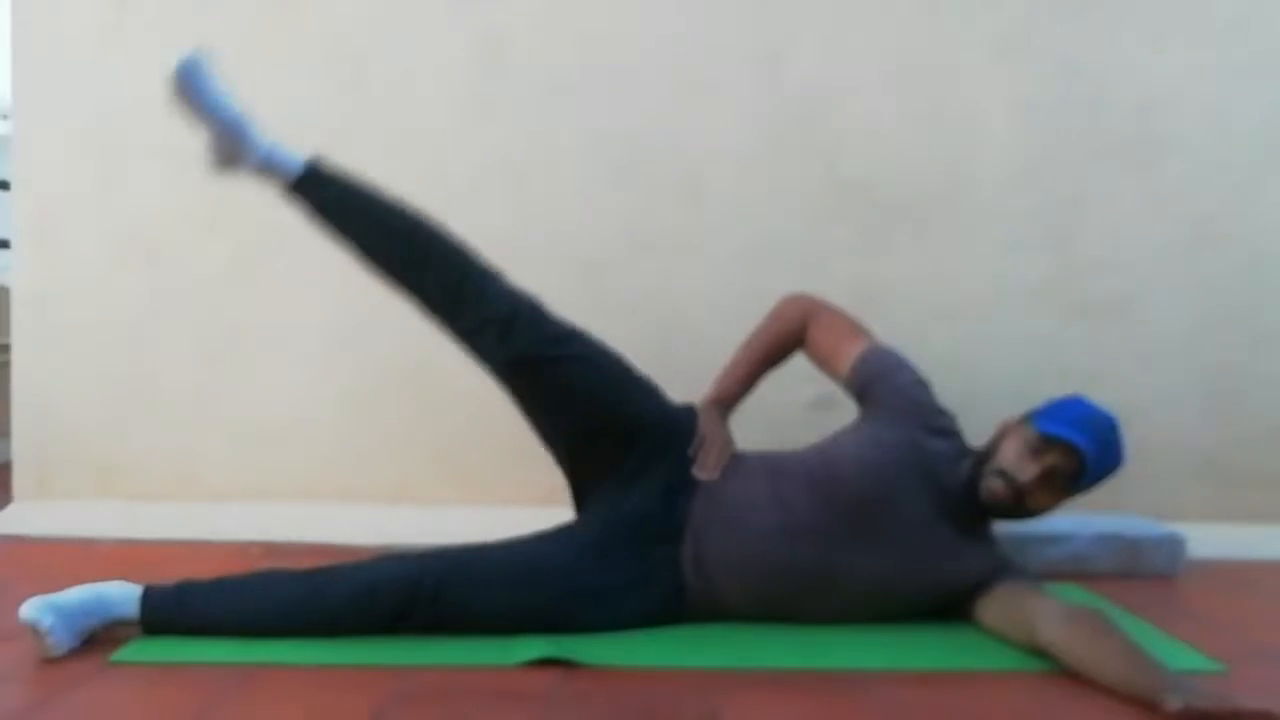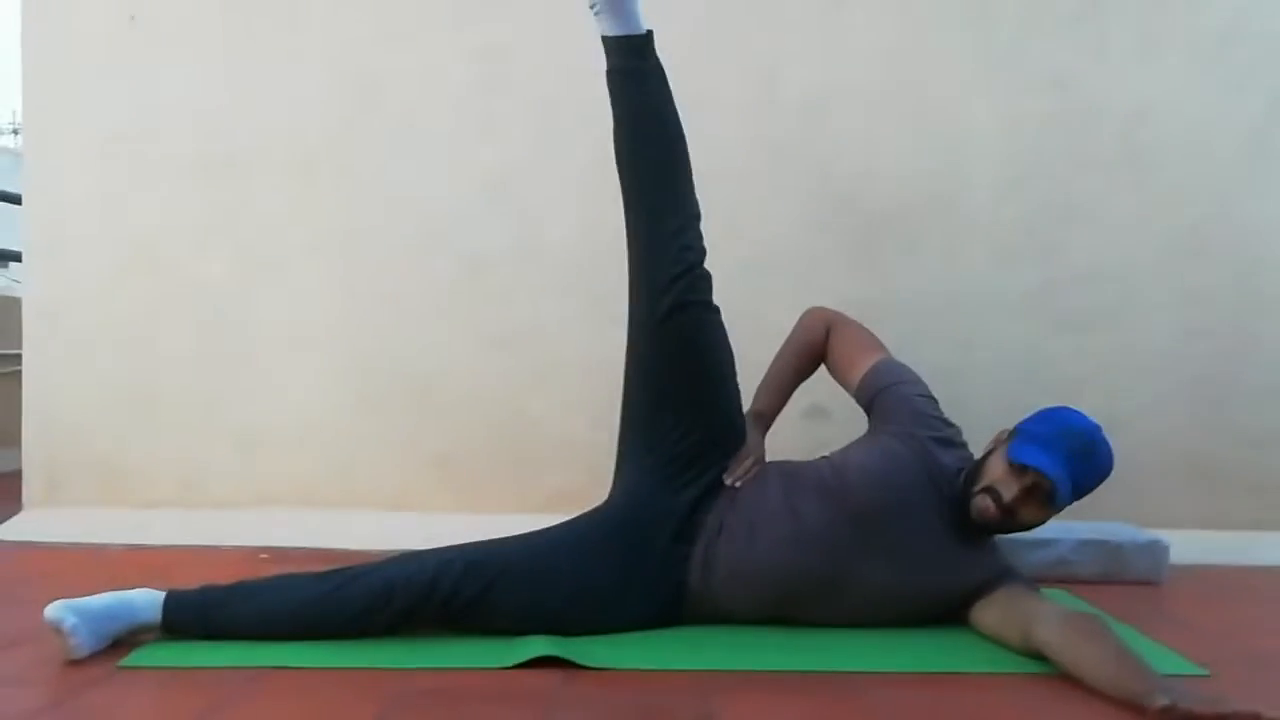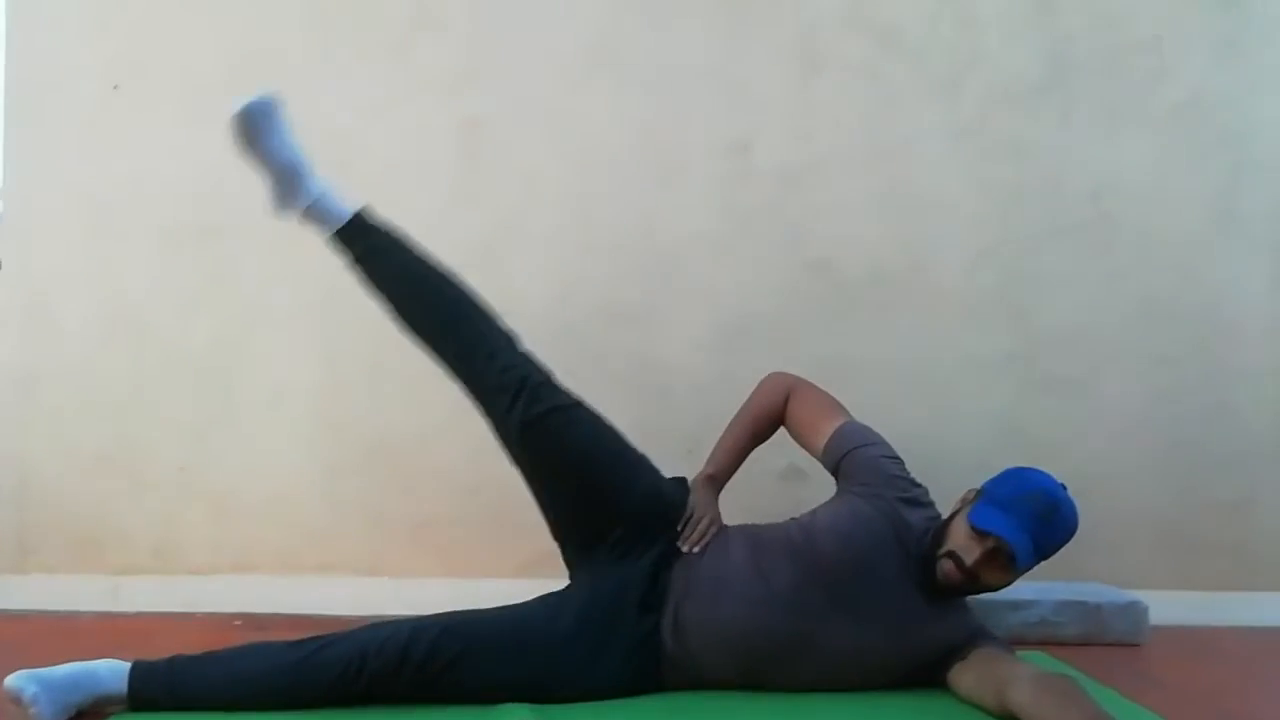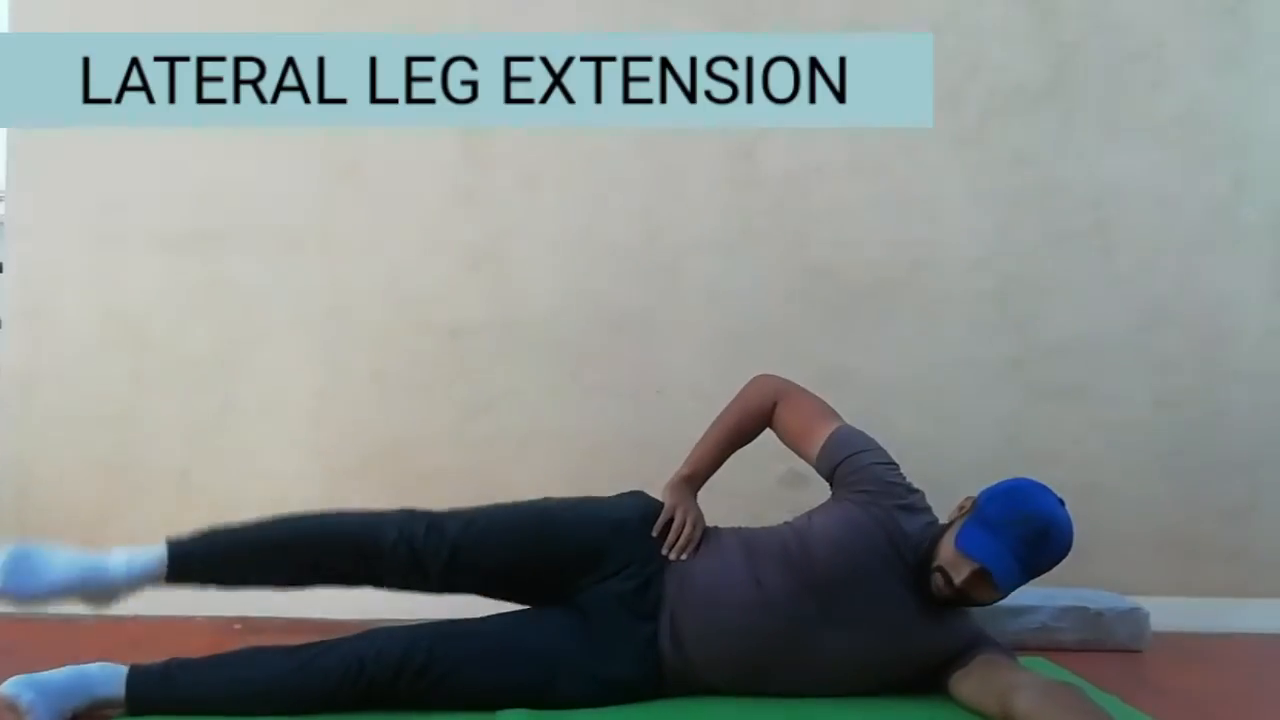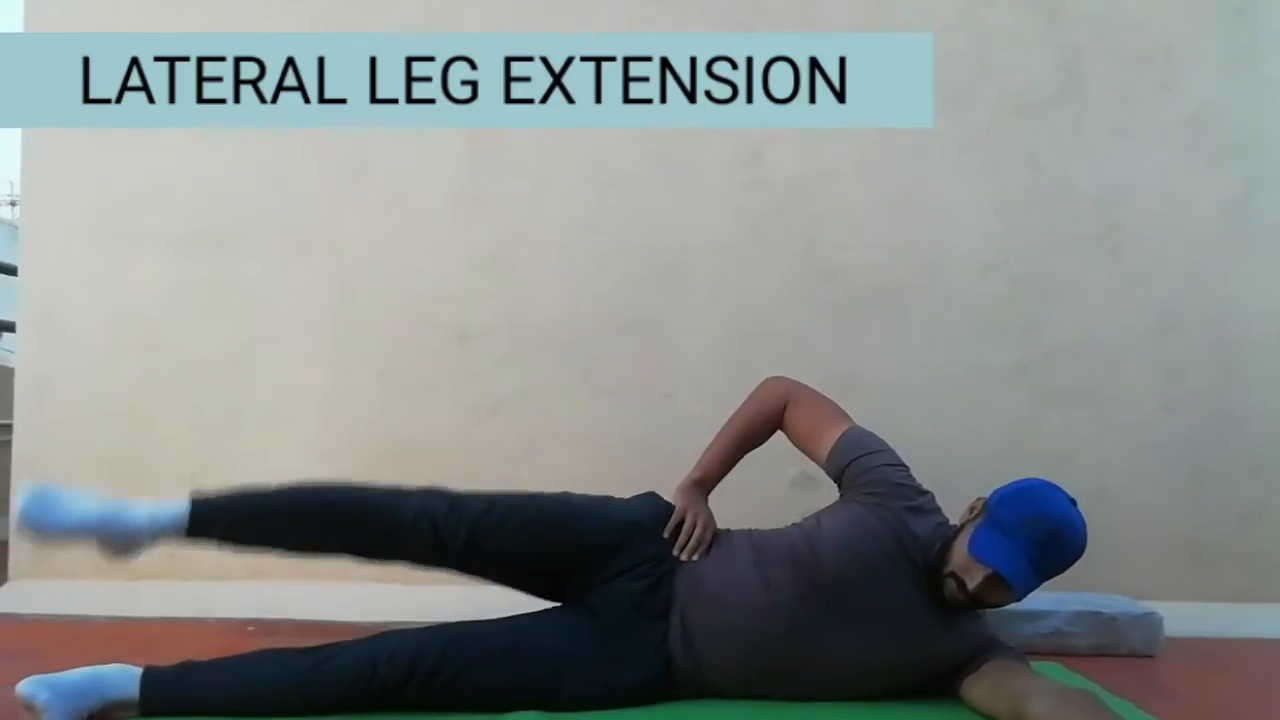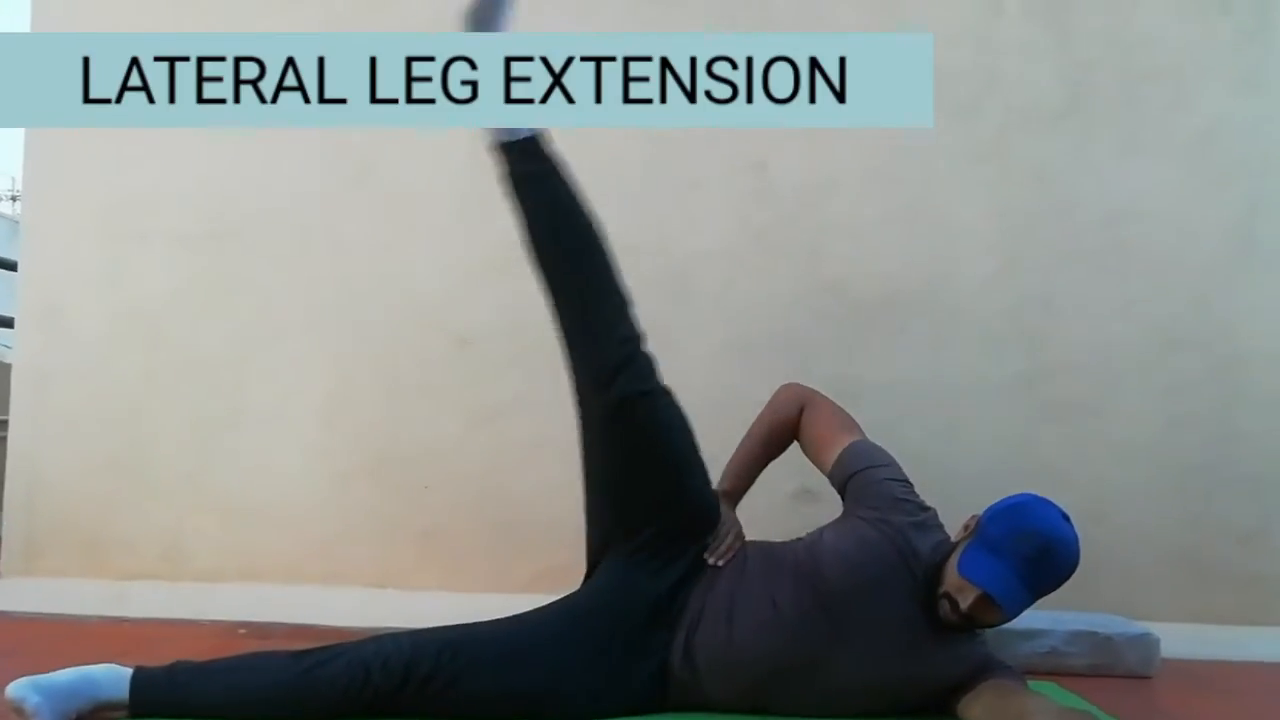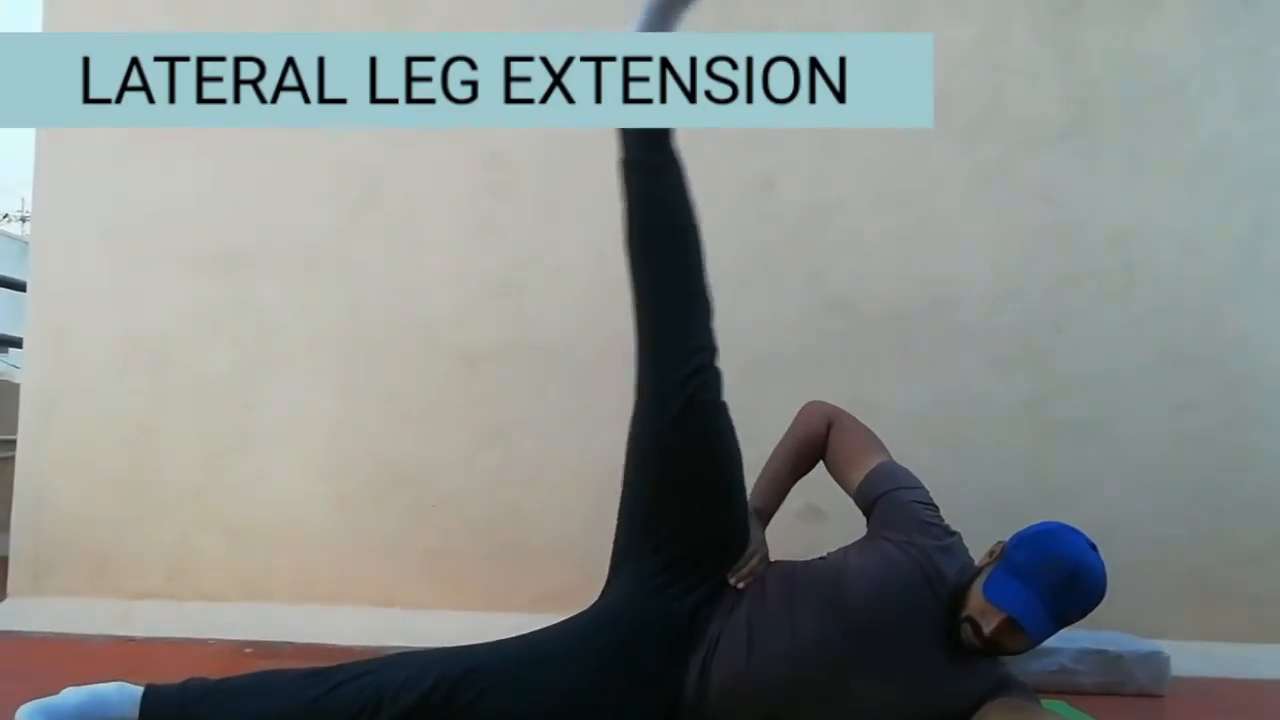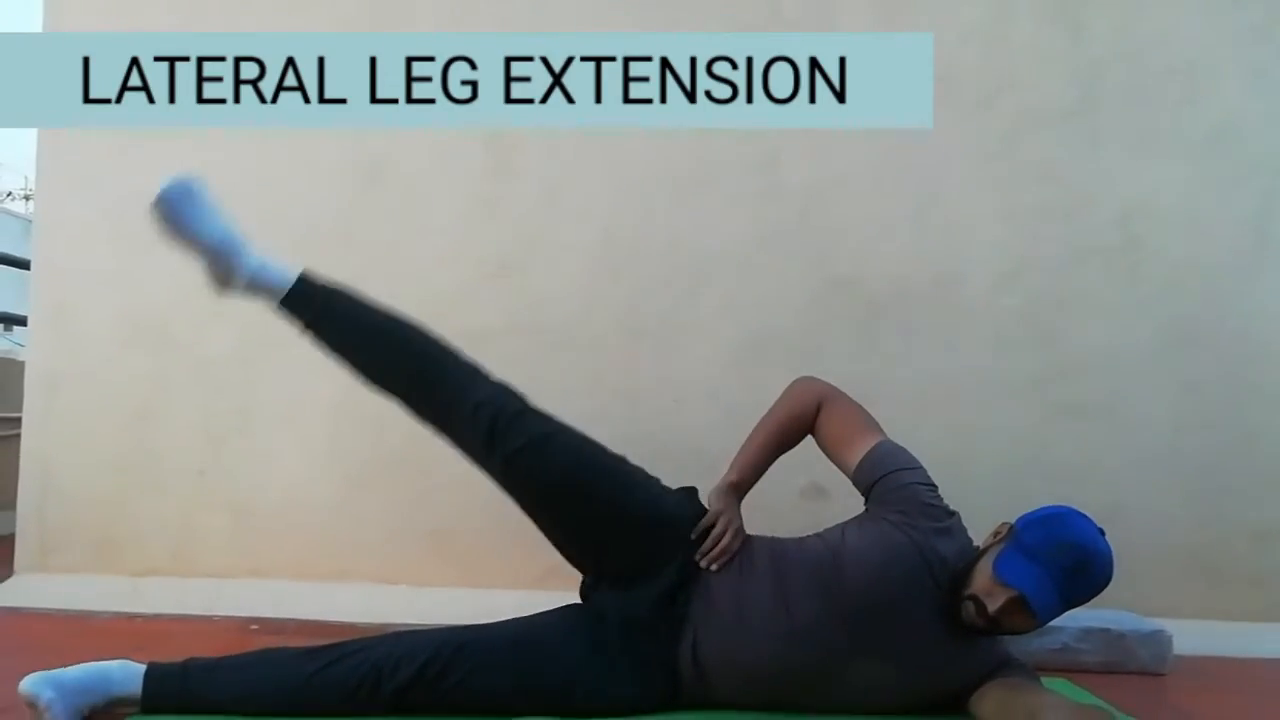
dt=0.4s
person 1, frame 1
left shoulder: (972, 568)
right shoulder: (924, 424)
right elbow: (805, 312)
right wrist: (718, 408)
left hip: (654, 586)
right hip: (663, 478)
left knee: (413, 592)
right knee: (500, 317)
left ankle: (133, 604)
right ankle: (270, 157)
person 1, frame 2
left shoulder: (984, 572)
right shoulder: (934, 442)
right elbow: (823, 323)
right wrist: (759, 429)
left hip: (663, 584)
right hip: (689, 486)
left knee: (444, 587)
right knee: (672, 280)
left ankle: (154, 607)
person 1, frame 3
right shoulder: (898, 497)
right elbow: (786, 395)
right wrist: (713, 477)
right hip: (647, 534)
right knee: (516, 388)
right ankle: (321, 206)
person 1, frame 4
right shoulder: (887, 496)
right elbow: (775, 389)
right wrist: (684, 481)
right hip: (633, 552)
right knee: (406, 545)
right ankle: (130, 563)
person 1, frame 5
right shoulder: (899, 501)
right elbow: (783, 391)
right wrist: (696, 485)
right hip: (643, 560)
right knee: (425, 520)
right ankle: (151, 516)
person 1, frame 6
right shoulder: (900, 521)
right elbow: (798, 401)
right wrist: (727, 497)
right hip: (666, 567)
right knee: (611, 355)
right ankle: (511, 120)
person 1, frame 7
right shoulder: (925, 541)
right elbow: (824, 418)
right wrist: (753, 518)
right hip: (687, 585)
right knee: (682, 369)
right ankle: (643, 111)
person 1, frame 8
right shoulder: (919, 513)
right elbow: (817, 397)
right wrist: (731, 489)
right hip: (661, 551)
right knee: (491, 418)
right ankle: (258, 272)
